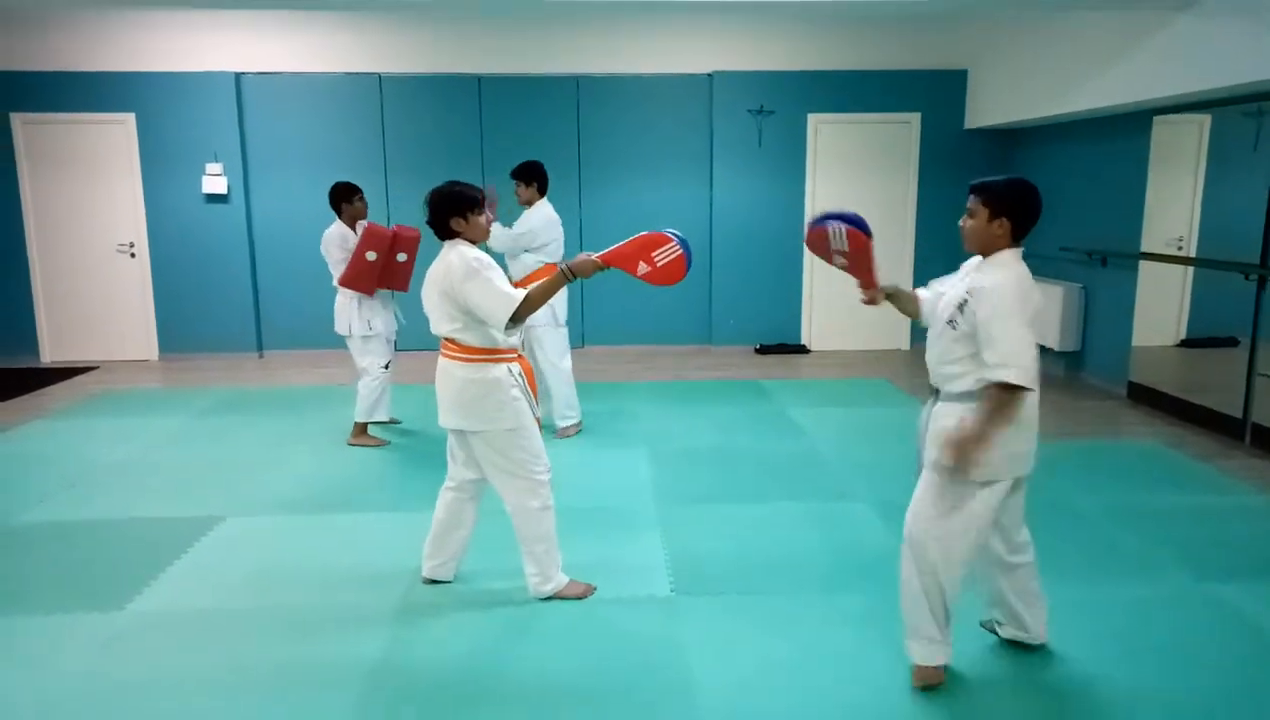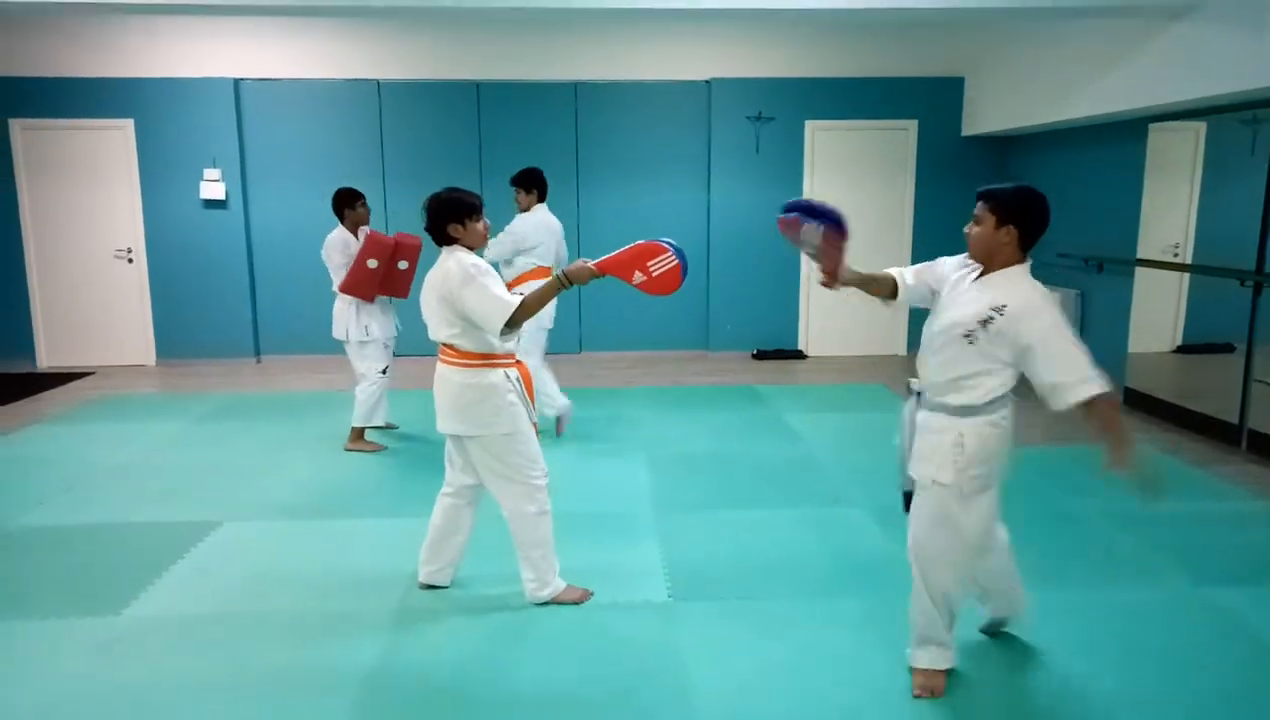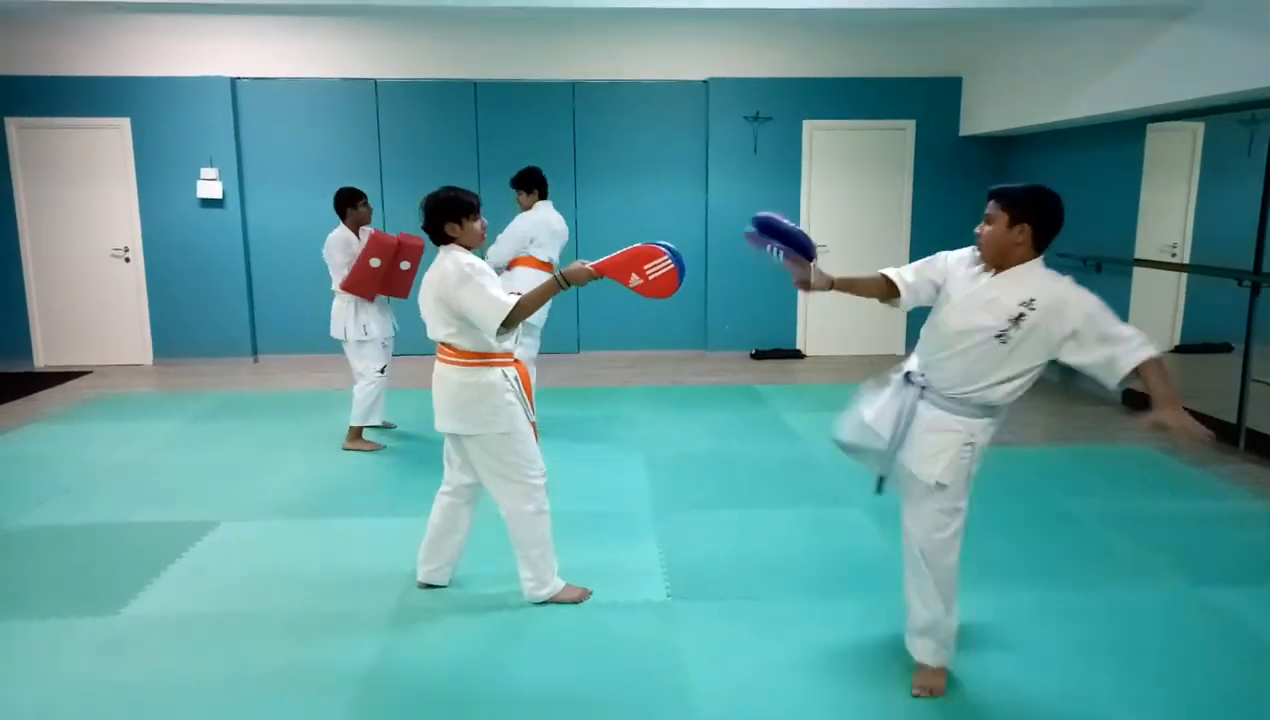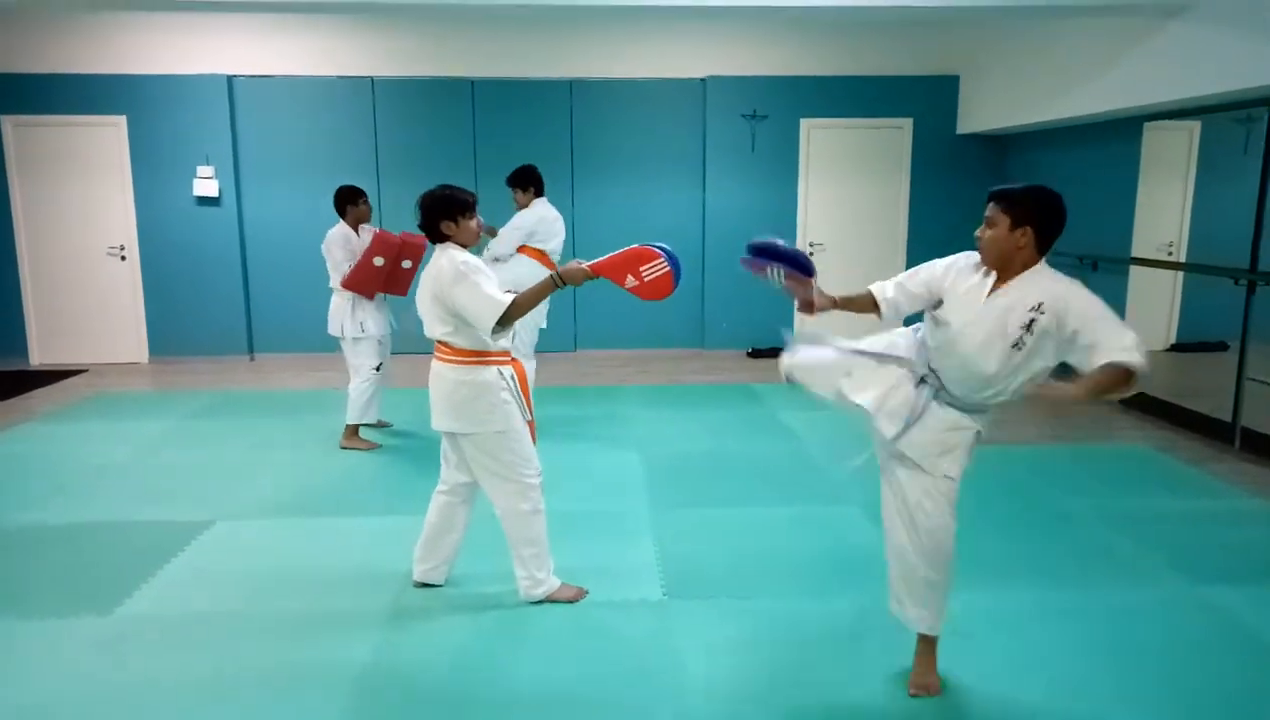
dt=0.1s
person 1, frame 1
left shoulder: (1002, 288)
right shoulder: (979, 270)
left elbow: (1014, 373)
right elbow: (930, 306)
left wrist: (976, 434)
right wrist: (885, 293)
left hip: (990, 426)
right hip: (987, 424)
left knee: (930, 534)
right knee: (1002, 530)
left ankle: (929, 652)
right ankle: (1024, 624)
person 1, frame 2
left shoulder: (1026, 304)
right shoulder: (958, 269)
left elbow: (1079, 378)
right elbow: (901, 284)
left wrist: (1120, 446)
right wrist: (849, 277)
left hip: (959, 437)
right hip: (932, 418)
left knee: (935, 543)
right knee: (971, 530)
left ankle: (931, 656)
right ankle: (1005, 608)
person 1, frame 3
left shoulder: (1053, 297)
right shoulder: (963, 264)
left elbow: (1129, 348)
right elbow: (899, 283)
left wrist: (1165, 402)
right wrist: (833, 282)
left hip: (954, 429)
right hip: (912, 393)
left knee: (931, 537)
right knee: (860, 438)
left ankle: (932, 653)
person 1, frame 4
left shoulder: (1065, 302)
right shoulder: (961, 268)
left elbow: (1125, 361)
right elbow: (890, 295)
left wrist: (1082, 390)
right wrist: (830, 300)
left hip: (944, 424)
right hip: (899, 373)
left knee: (924, 532)
right knee: (819, 359)
left ankle: (925, 651)
right ankle: (794, 360)
person 2, frame 1
left shoulder: (443, 264)
right shoulder: (469, 262)
right elbow: (514, 312)
right wrist: (568, 272)
left hip: (461, 376)
right hip: (487, 382)
left knee: (464, 477)
right knee: (530, 479)
left ankle: (436, 565)
right ankle: (548, 579)
person 2, frame 2
left shoulder: (442, 270)
right shoulder: (466, 268)
right elbow: (510, 318)
right wrist: (564, 279)
left hip: (459, 381)
right hip: (485, 386)
left knee: (462, 482)
right knee: (527, 483)
left ankle: (433, 570)
right ankle: (545, 584)
person 2, frame 3
left shoulder: (441, 268)
right shoulder: (464, 268)
right elbow: (506, 318)
right wrist: (562, 280)
left hip: (459, 380)
right hip: (484, 386)
left knee: (461, 482)
right knee: (526, 482)
left ankle: (432, 569)
right ankle: (544, 583)
person 2, frame 4
left shoulder: (439, 266)
right shoulder: (460, 266)
right elbow: (501, 316)
right wrist: (558, 279)
left hip: (456, 379)
right hip: (480, 384)
left knee: (457, 481)
right knee: (521, 481)
left ankle: (428, 568)
right ankle: (539, 582)
person 3, frame 1
left shoulder: (367, 228)
right shoulder: (333, 236)
left hip: (376, 303)
right hip: (357, 309)
left knee: (381, 363)
right knee: (376, 369)
left ankle: (375, 414)
right ankle: (359, 432)
person 3, frame 2
left shoulder: (368, 234)
right shoulder: (335, 242)
left hip: (376, 309)
right hip: (355, 314)
left knee: (381, 369)
right knee: (374, 374)
left ankle: (372, 418)
right ankle: (356, 437)
person 3, frame 3
left shoulder: (369, 234)
right shoulder: (336, 240)
left hip: (374, 309)
right hip: (354, 313)
left knee: (380, 368)
right knee: (372, 373)
left ankle: (370, 417)
right ankle: (353, 436)
person 3, frame 4
left shoulder: (369, 232)
right shoulder: (336, 237)
left hip: (372, 306)
right hip: (352, 310)
left knee: (377, 366)
right knee: (367, 370)
left ankle: (366, 416)
right ankle: (350, 434)
person 4, frame 1
left shoulder: (537, 217)
right shoulder: (543, 214)
left elbow: (502, 242)
left knee: (551, 356)
right knee: (529, 354)
left ankle: (569, 419)
person 4, frame 2
left shoulder: (529, 221)
right shoulder: (551, 223)
left elbow: (494, 252)
right elbow: (561, 260)
left hip: (529, 294)
right hip: (532, 292)
left knee: (527, 358)
right knee: (524, 357)
left ankle: (557, 407)
person 4, frame 3
left shoulder: (529, 219)
right shoulder: (559, 222)
left elbow: (499, 256)
left wrist: (486, 261)
right wrist: (506, 242)
left hip: (522, 282)
right hip: (542, 284)
right knee: (524, 351)
person 4, frame 4
left shoulder: (529, 216)
right shoulder: (556, 218)
left elbow: (502, 248)
left wrist: (486, 251)
right wrist: (496, 233)
left hip: (520, 273)
right hip: (540, 281)
right knee: (522, 351)
